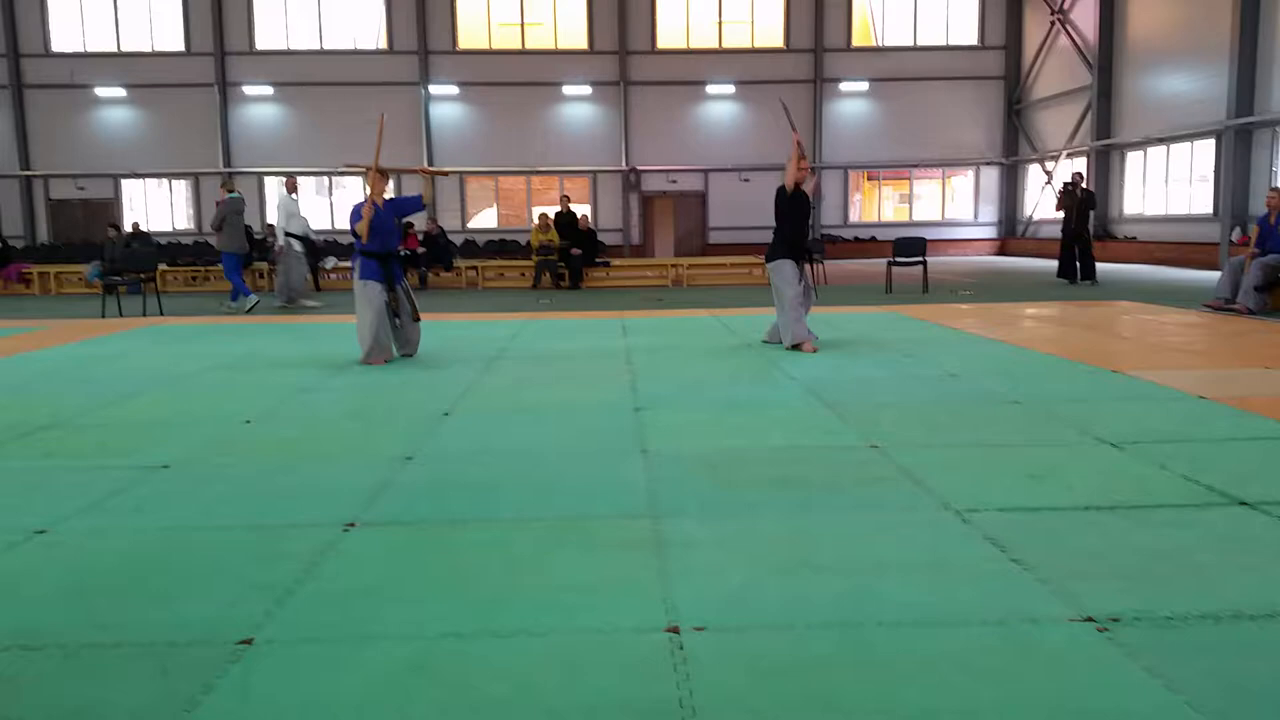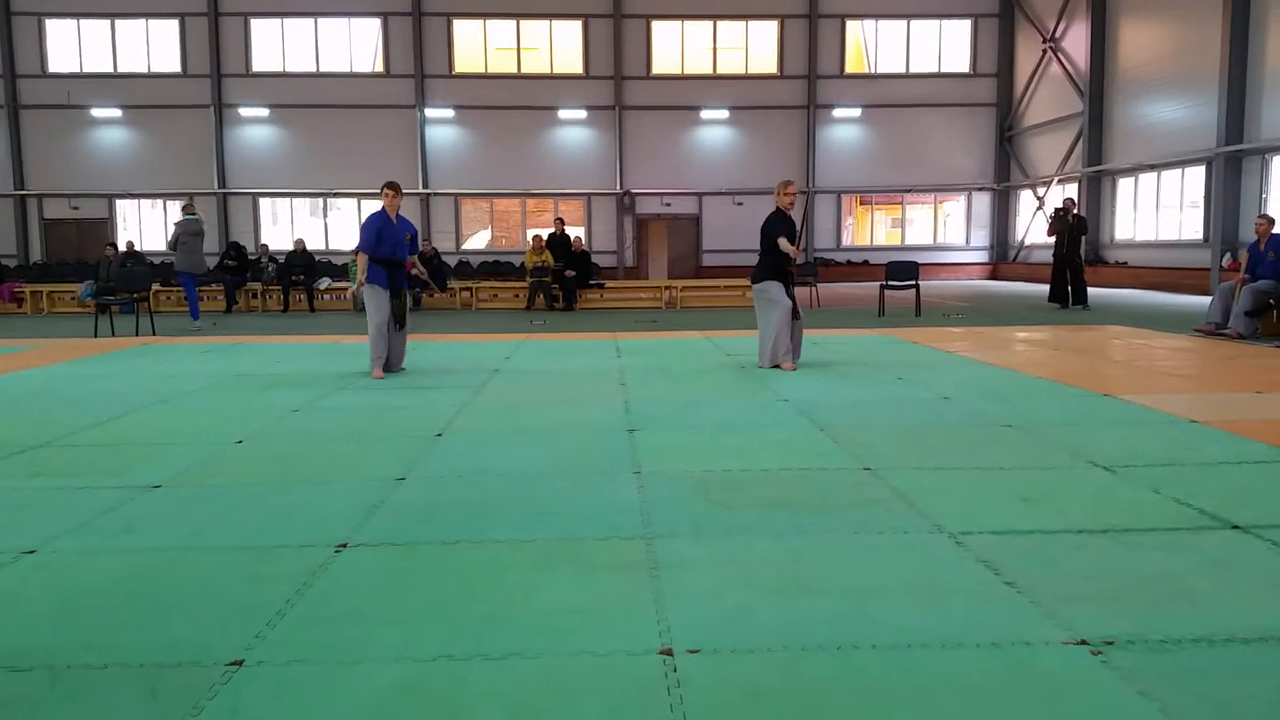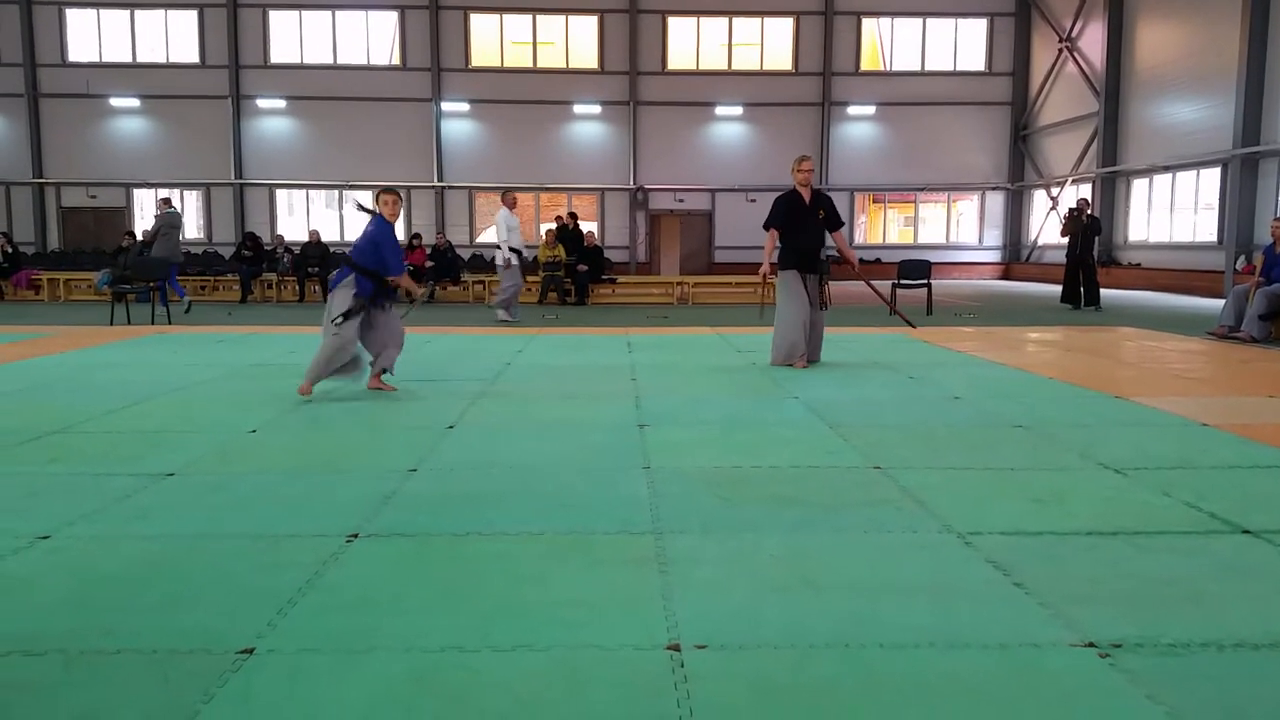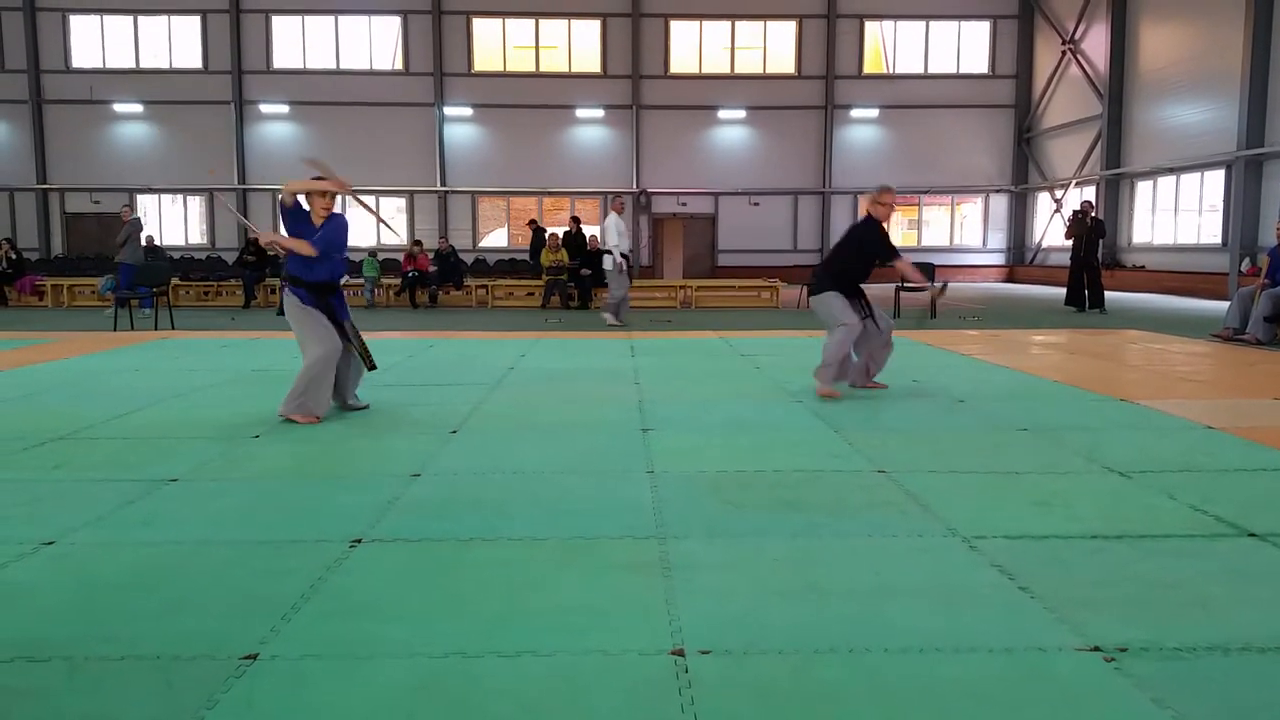
dt=1s
person 1, frame 1
left shoulder: (395, 206)
right shoulder: (360, 209)
left elbow: (424, 199)
right elbow: (360, 232)
left wrist: (427, 179)
right wrist: (366, 219)
left hip: (391, 264)
right hip: (369, 265)
left knee: (403, 307)
right knee: (373, 309)
left ankle: (405, 347)
right ankle: (375, 353)
person 1, frame 2
left shoulder: (407, 225)
right shoulder: (374, 221)
left elbow: (410, 252)
right elbow: (364, 249)
left wrist: (418, 267)
right wrist: (360, 273)
left hip: (398, 274)
right hip: (377, 273)
left knee: (399, 321)
right knee: (378, 320)
left ankle: (391, 362)
right ankle: (377, 365)
person 1, frame 3
left shoulder: (380, 226)
right shoulder: (384, 231)
right elbow: (395, 275)
right wrist: (416, 289)
left hip: (371, 287)
right hip: (351, 284)
left knee: (392, 331)
right knee: (344, 333)
left ankle: (375, 378)
right ankle: (311, 378)
person 1, frame 4
left shoulder: (338, 223)
right shoulder: (296, 217)
left elbow: (313, 249)
right elbow: (288, 191)
left wrist: (276, 239)
right wrist: (324, 185)
left hip: (329, 297)
right hip: (299, 297)
left knee: (346, 352)
right knee: (323, 349)
left ankle: (344, 398)
right ankle: (298, 408)
person 2, frame 1
left shoulder: (802, 195)
right shoulder: (784, 193)
right elbow: (789, 182)
right wrist: (794, 148)
left hip: (797, 253)
right hip: (782, 254)
left knee: (804, 296)
right knee: (791, 295)
left ankle: (778, 334)
right ankle: (799, 339)
person 2, frame 2
left shoulder: (788, 220)
right shoulder: (775, 219)
right elbow: (780, 240)
right wrist: (791, 250)
left hip: (780, 276)
right hip: (766, 276)
left knee: (794, 317)
right knee: (783, 308)
left ankle: (777, 356)
right ankle: (780, 357)
person 2, frame 3
left shoulder: (824, 201)
right shoulder: (784, 202)
left elbow: (835, 231)
right elbow: (772, 233)
left wrist: (850, 255)
right wrist: (767, 262)
left hip: (815, 263)
right hip: (791, 264)
left knee: (815, 311)
right knee: (795, 310)
left ankle: (808, 353)
right ankle: (794, 355)
person 2, frame 4
left shoulder: (868, 228)
right shoulder: (871, 230)
right elbow: (898, 262)
right wrist: (926, 284)
left hip: (846, 288)
right hip: (826, 288)
left knee: (879, 327)
right knee: (849, 327)
left ankle: (862, 375)
right ankle: (825, 380)
